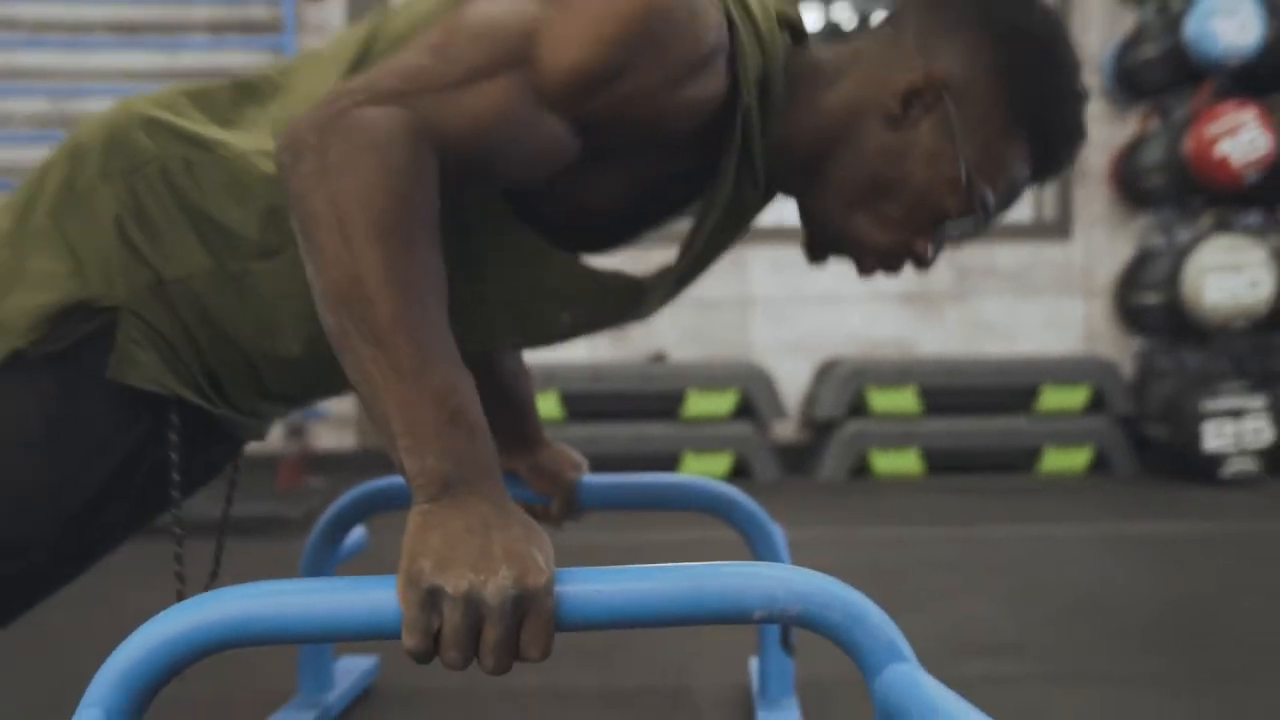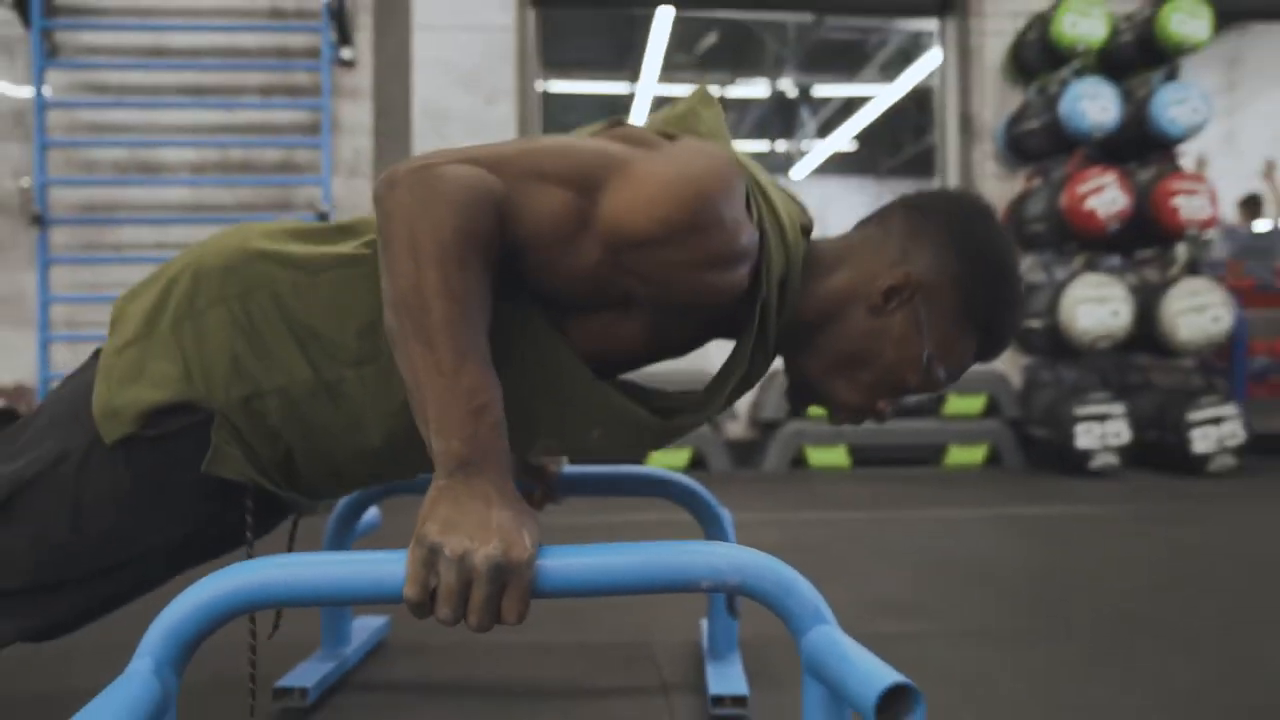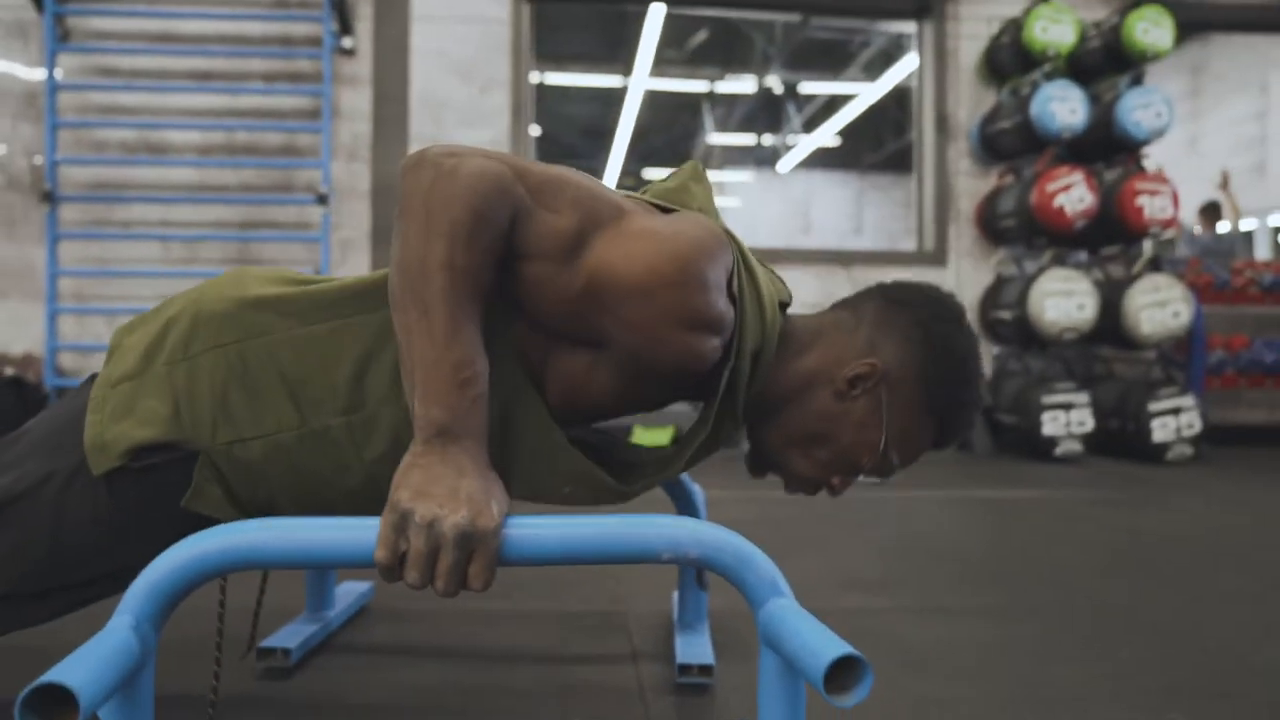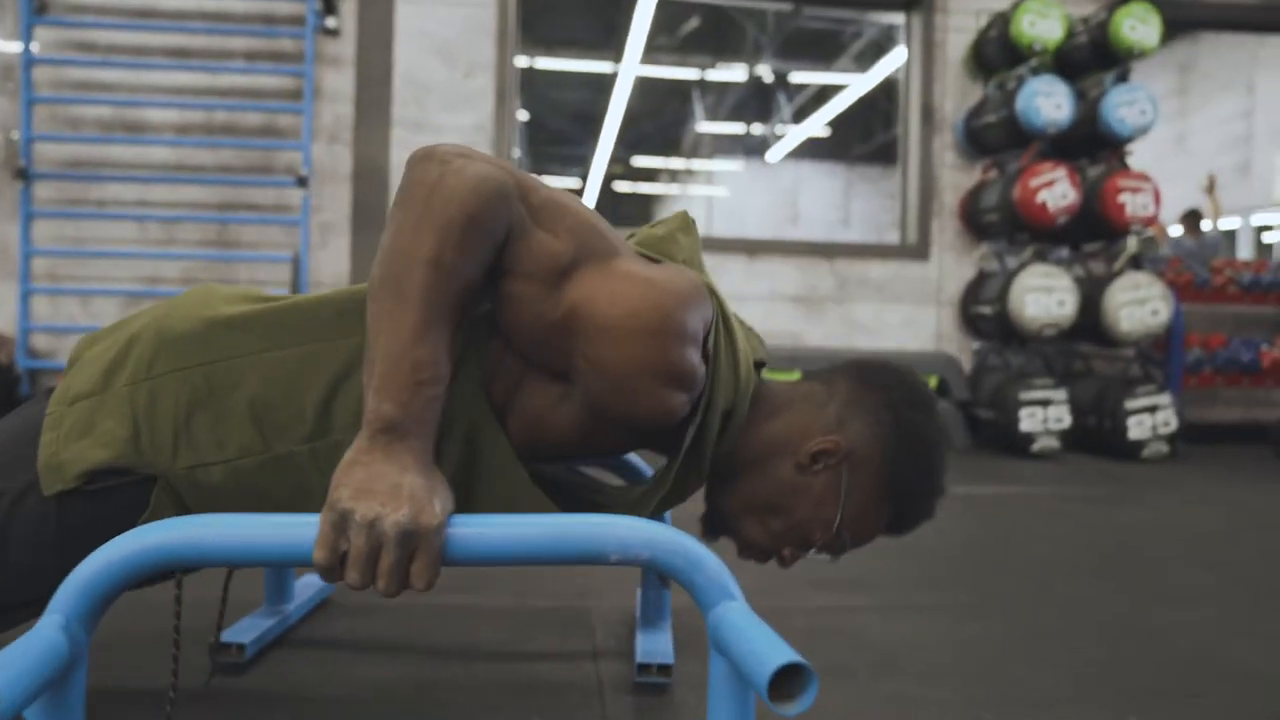
dt=0.3s
person 1, frame 1
left shoulder: (736, 91)
right elbow: (356, 143)
left wrist: (516, 440)
right wrist: (457, 494)
left hip: (198, 306)
right hip: (135, 272)
person 1, frame 2
left shoulder: (737, 265)
right shoulder: (712, 222)
right elbow: (435, 190)
left wrist: (505, 455)
right wrist: (467, 475)
left hip: (253, 391)
right hip: (215, 362)
person 1, frame 3
left shoulder: (722, 348)
right shoulder: (696, 297)
right elbow: (451, 182)
left wrist: (477, 445)
right wrist: (447, 447)
left hip: (253, 398)
right hip: (201, 405)
person 1, frame 4
left shoulder: (673, 389)
right shoulder: (667, 350)
right elbow: (453, 180)
right wrist: (392, 443)
left hip: (204, 403)
right hip: (159, 421)
